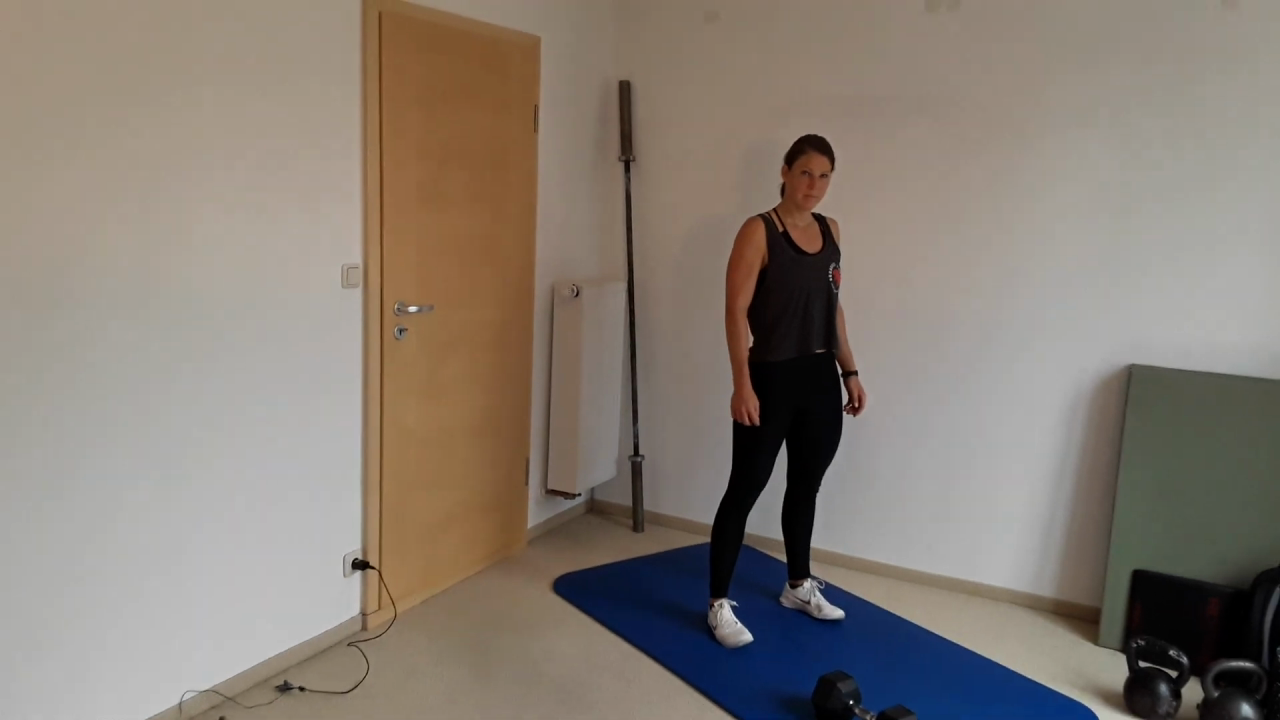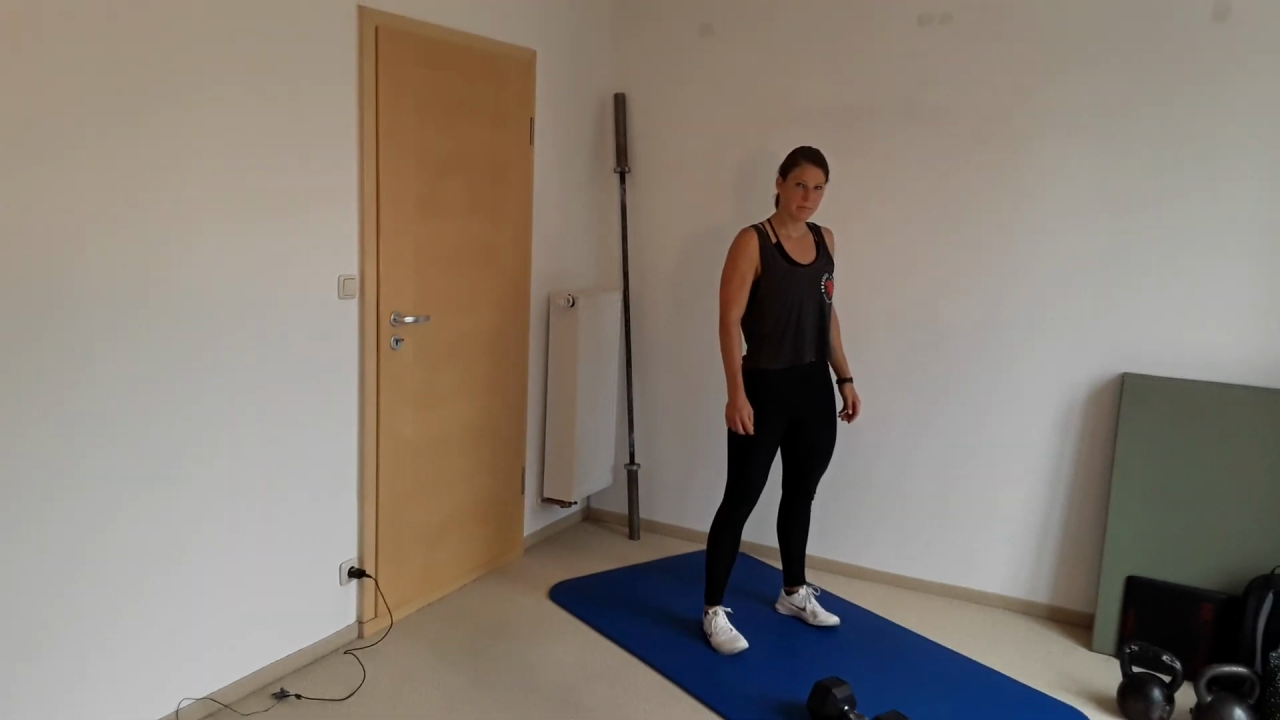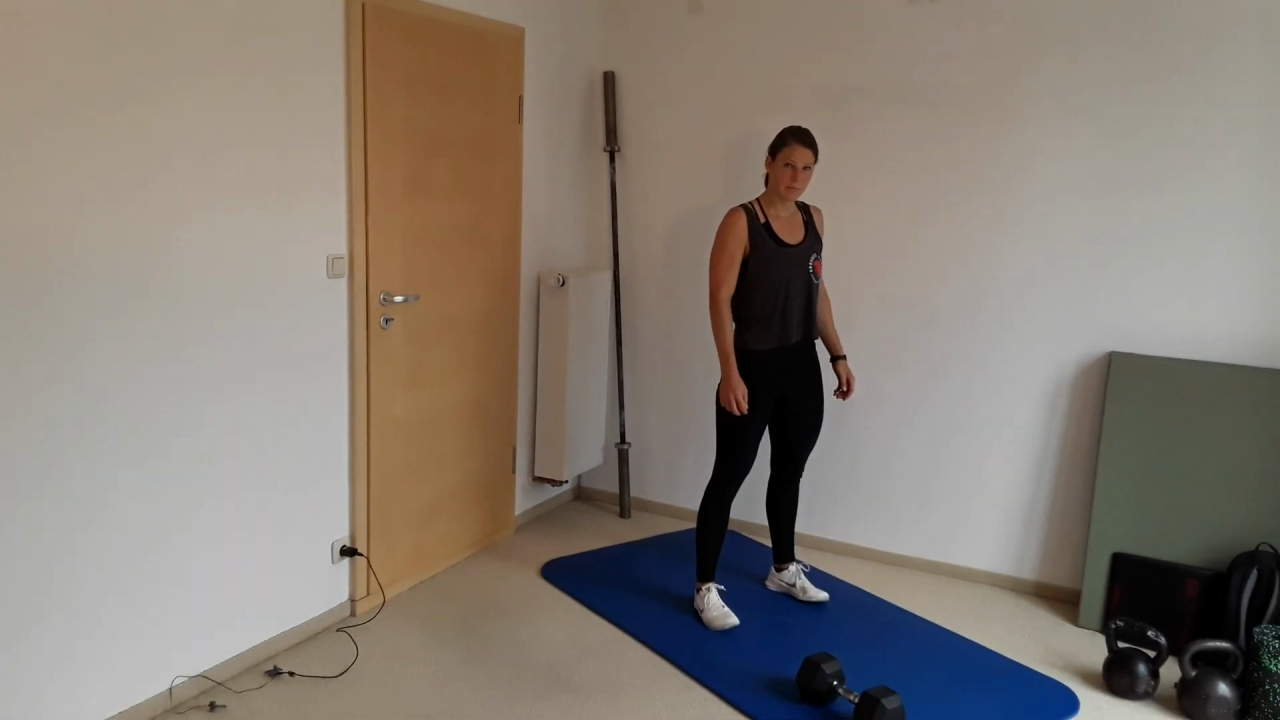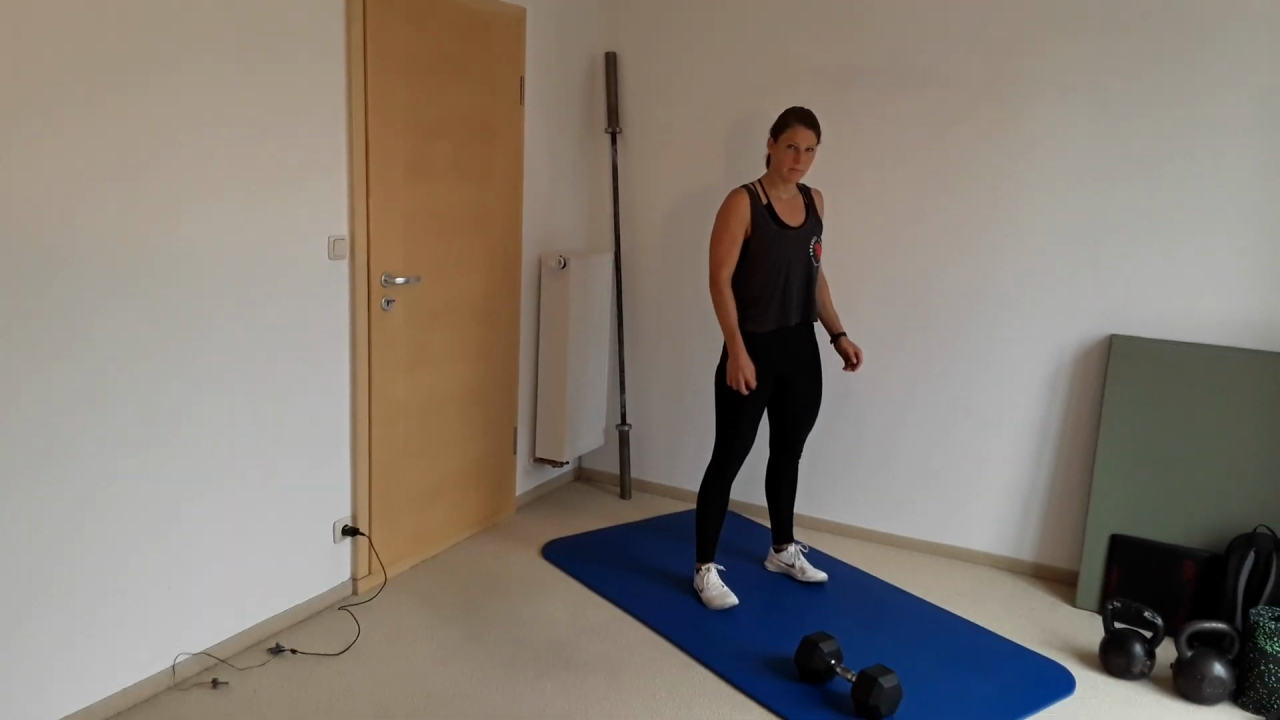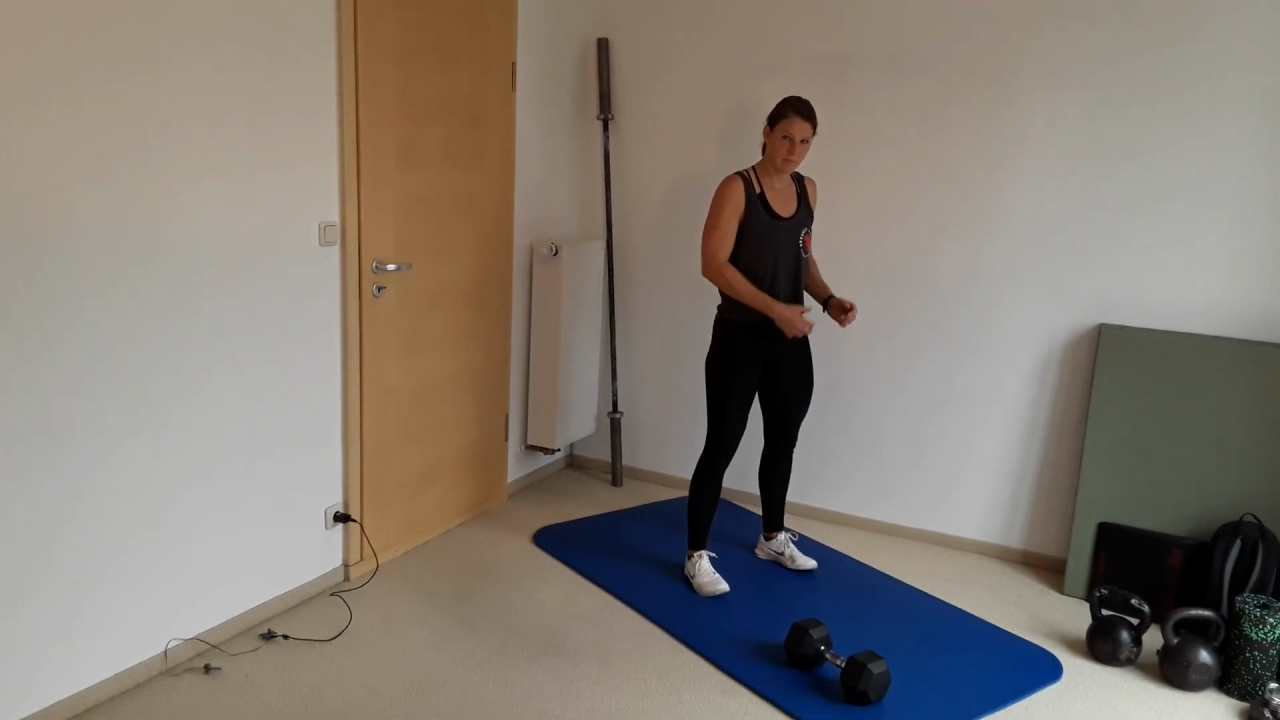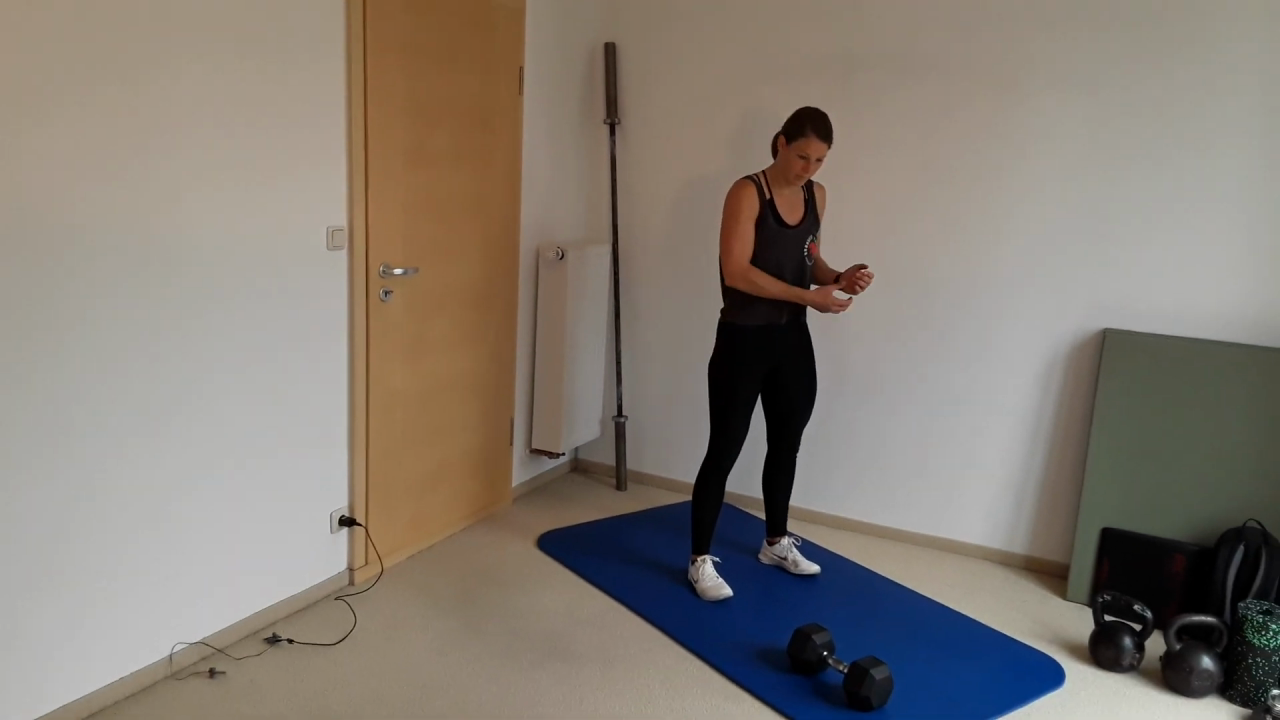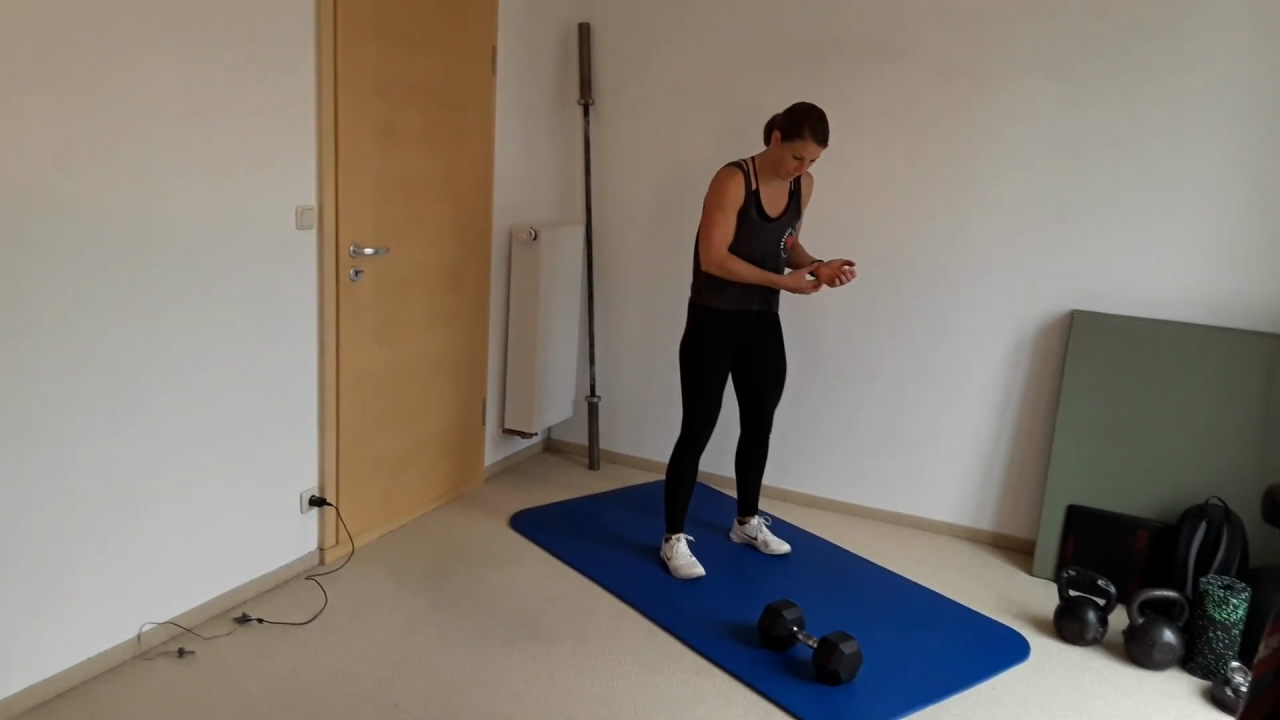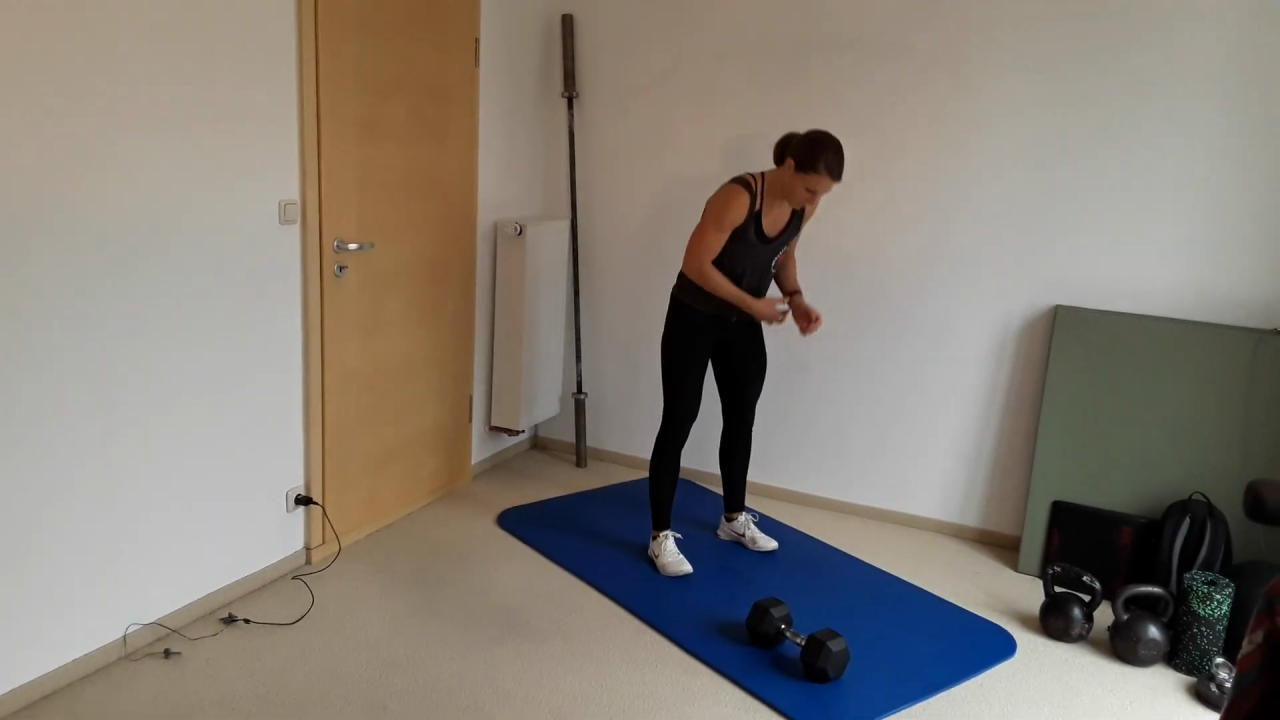
dt=0.2s
person 1, frame 1
left shoulder: (830, 230)
right shoulder: (759, 231)
right elbow: (737, 310)
left wrist: (850, 372)
right wrist: (742, 383)
left hip: (821, 379)
right hip: (772, 378)
left knee: (806, 486)
right knee: (745, 489)
left ankle: (799, 586)
right ankle: (719, 603)
person 1, frame 2
left shoulder: (825, 240)
right shoulder: (752, 242)
right elbow: (729, 321)
left wrist: (844, 378)
right wrist: (736, 393)
left hip: (814, 387)
right hip: (766, 387)
left knee: (801, 494)
right knee: (741, 498)
left ankle: (794, 593)
right ankle: (714, 610)
person 1, frame 3
left shoulder: (814, 219)
right shoulder: (741, 222)
right elbow: (720, 301)
left wrist: (837, 355)
right wrist: (730, 372)
left hip: (802, 366)
right hip: (755, 366)
left knee: (789, 471)
right knee: (730, 476)
left ankle: (784, 569)
right ankle: (705, 588)
person 1, frame 4
left shoulder: (814, 201)
right shoulder: (742, 203)
right elbow: (721, 281)
left wrist: (837, 333)
right wrist: (737, 351)
left hip: (800, 347)
right hip: (753, 350)
left knee: (788, 452)
right knee: (729, 457)
left ankle: (783, 550)
right ankle: (705, 567)
person 1, frame 5
left shoulder: (807, 189)
right shoulder: (737, 188)
right elbow: (714, 264)
left wrist: (826, 299)
right wrist: (774, 309)
left hip: (791, 338)
right hip: (740, 336)
left knee: (783, 440)
right knee: (722, 446)
left ankle: (773, 538)
right ankle: (696, 555)
person 1, frame 6
left shoulder: (816, 196)
right shoulder: (747, 193)
right elbow: (736, 272)
left wrist: (837, 278)
right wrist: (809, 297)
left hip: (793, 340)
right hip: (743, 340)
left knee: (786, 445)
right knee: (724, 450)
left ankle: (776, 542)
right ankle: (700, 559)
person 1, frame 7
left shoulder: (802, 186)
right shoulder: (733, 180)
right elbow: (711, 258)
left wrist: (815, 267)
right wrist: (783, 281)
left hip: (763, 322)
right hip: (713, 322)
left knee: (759, 426)
right knee: (698, 429)
left ankle: (747, 522)
right ankle: (674, 539)
person 1, frame 8
left shoulder: (804, 203)
right shoulder: (739, 197)
right elbow: (696, 263)
left wrist: (795, 299)
right wrist: (754, 307)
left hip: (743, 319)
right hip: (693, 315)
left knee: (741, 421)
right knee: (679, 423)
left ankle: (734, 519)
right ankle: (660, 535)
